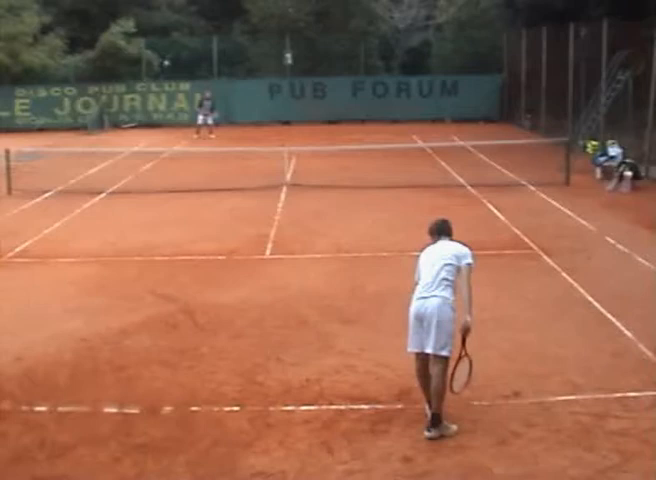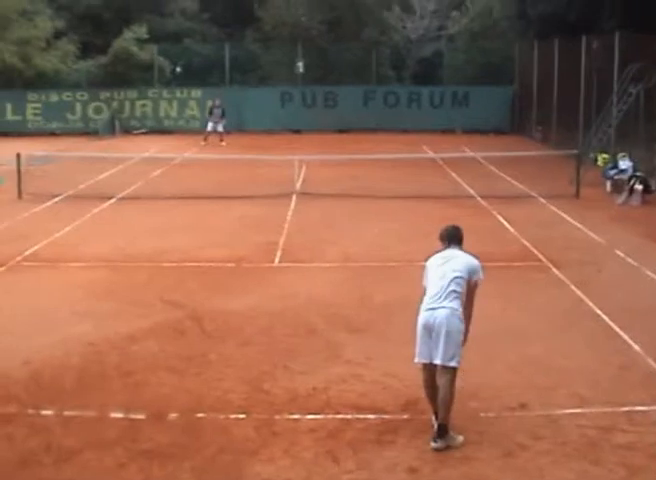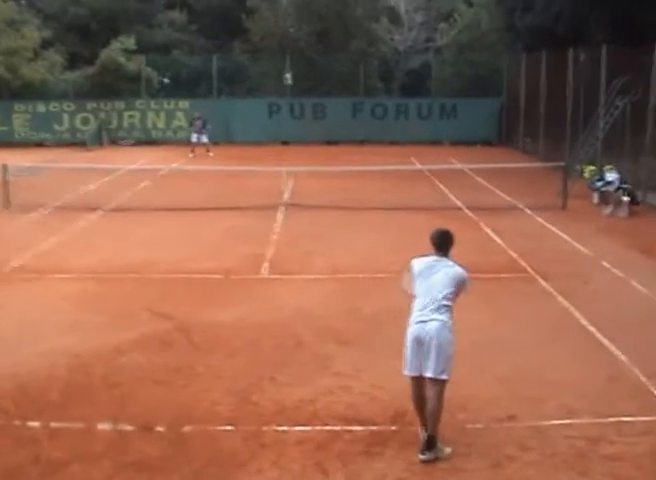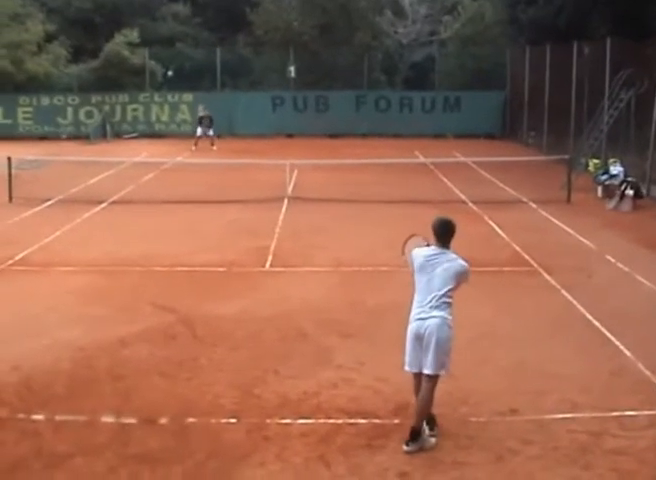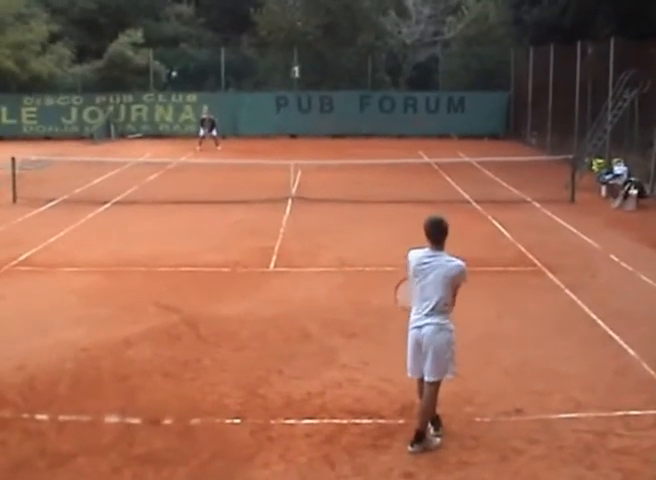
dt=0.7s
person 1, frame 1
left shoulder: (426, 252)
right shoulder: (462, 250)
right elbow: (465, 283)
right wrist: (468, 315)
left hip: (418, 303)
right hip: (440, 304)
left knee: (421, 359)
right knee: (439, 363)
left ankle: (431, 406)
right ankle: (435, 424)
person 1, frame 2
left shoulder: (432, 260)
right shoulder: (472, 263)
right elbow: (469, 301)
right wrist: (465, 332)
left hip: (426, 313)
right hip: (449, 316)
left knee: (428, 370)
right knee: (446, 374)
left ankle: (437, 417)
right ankle: (441, 435)
person 1, frame 3
left shoulder: (416, 264)
right shoulder: (459, 274)
left hip: (416, 325)
right hip: (439, 328)
left knee: (417, 382)
right knee: (435, 386)
left ankle: (425, 429)
right ankle: (429, 446)
person 1, frame 4
left shoulder: (417, 254)
right shoulder: (461, 266)
left hip: (417, 321)
right hip: (439, 323)
left knee: (419, 378)
right knee: (428, 381)
left ankle: (428, 419)
right ankle: (414, 437)
person 1, frame 5
left shoulder: (413, 257)
right shoulder: (457, 267)
right elbow: (452, 297)
left hip: (416, 326)
right hip: (439, 329)
left knee: (423, 381)
right knee: (431, 385)
left ankle: (433, 420)
right ankle: (419, 439)
